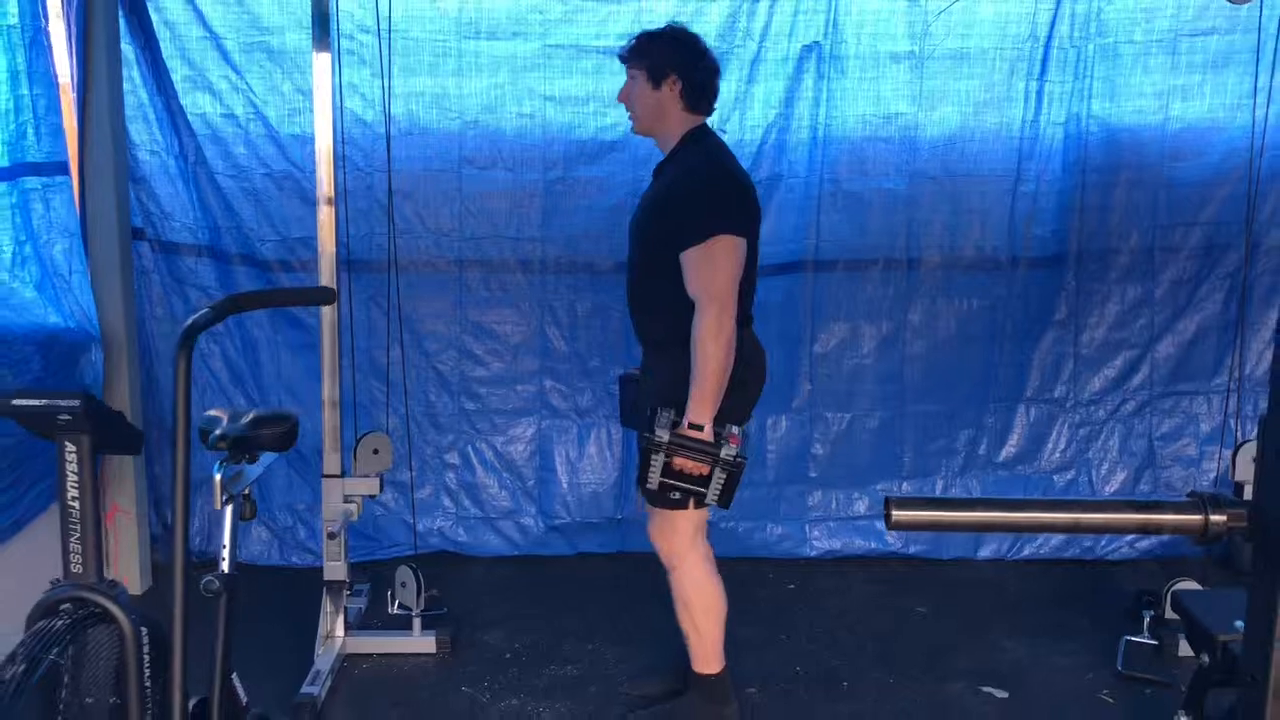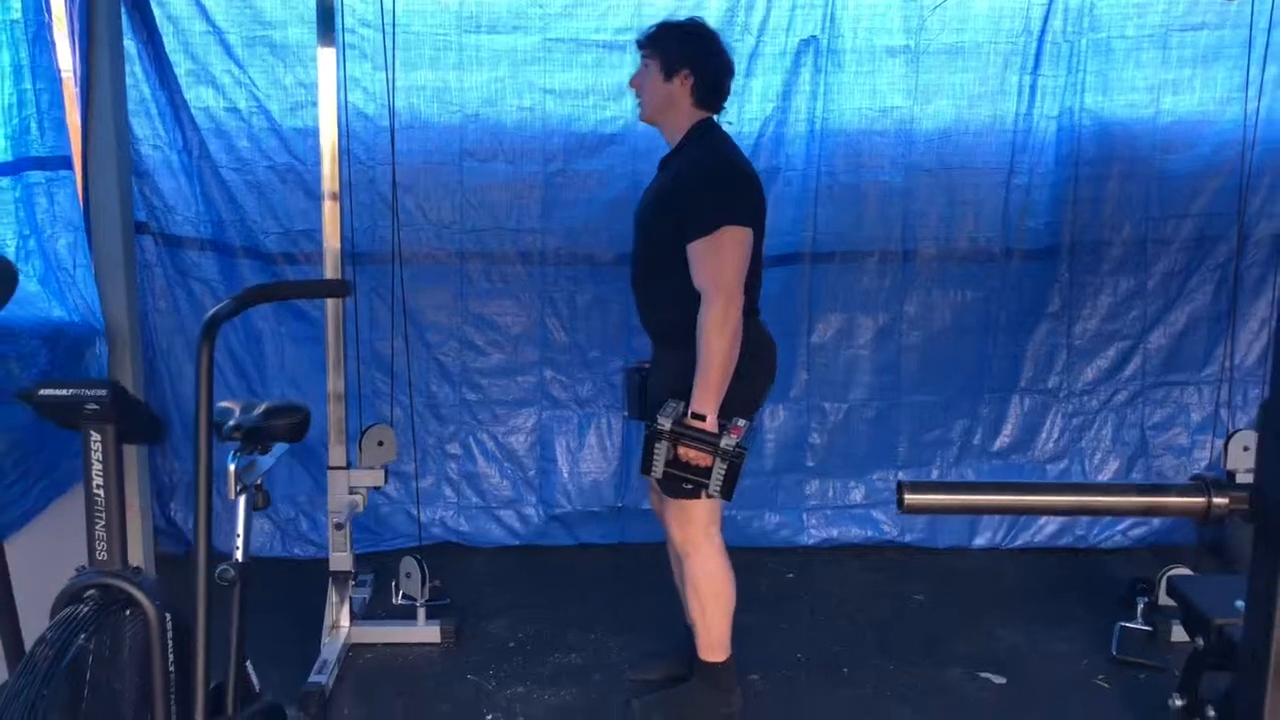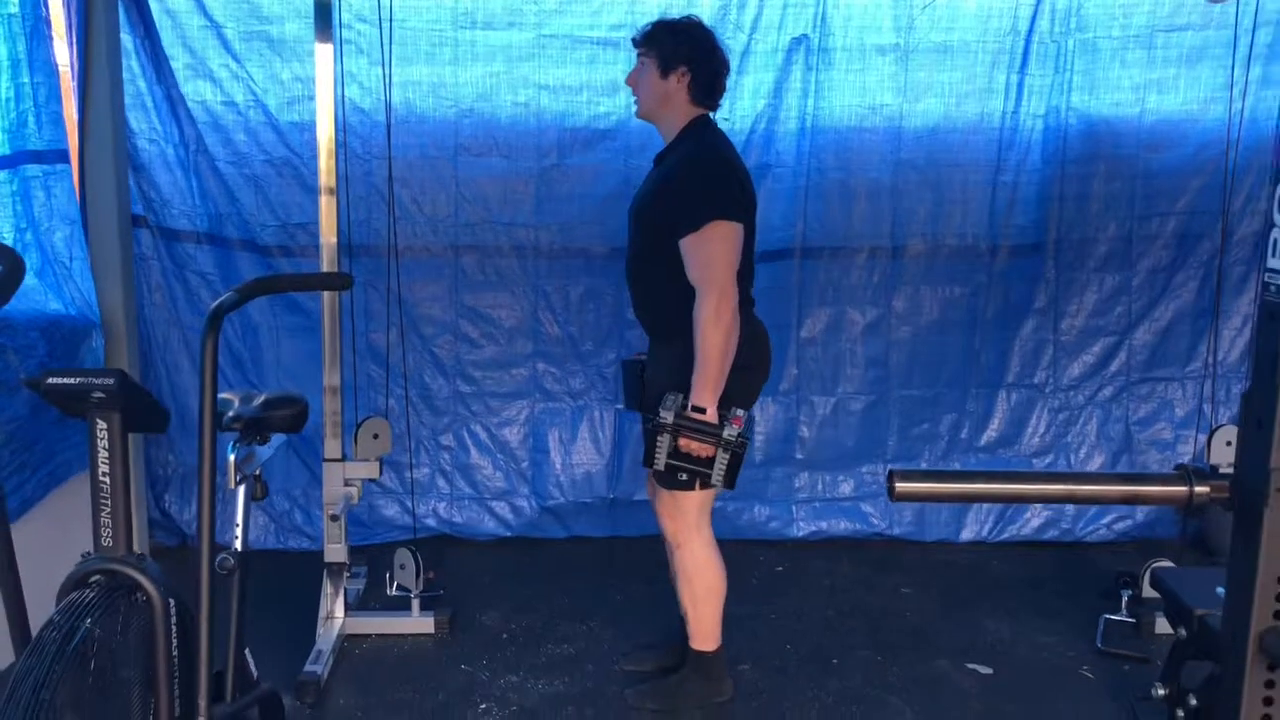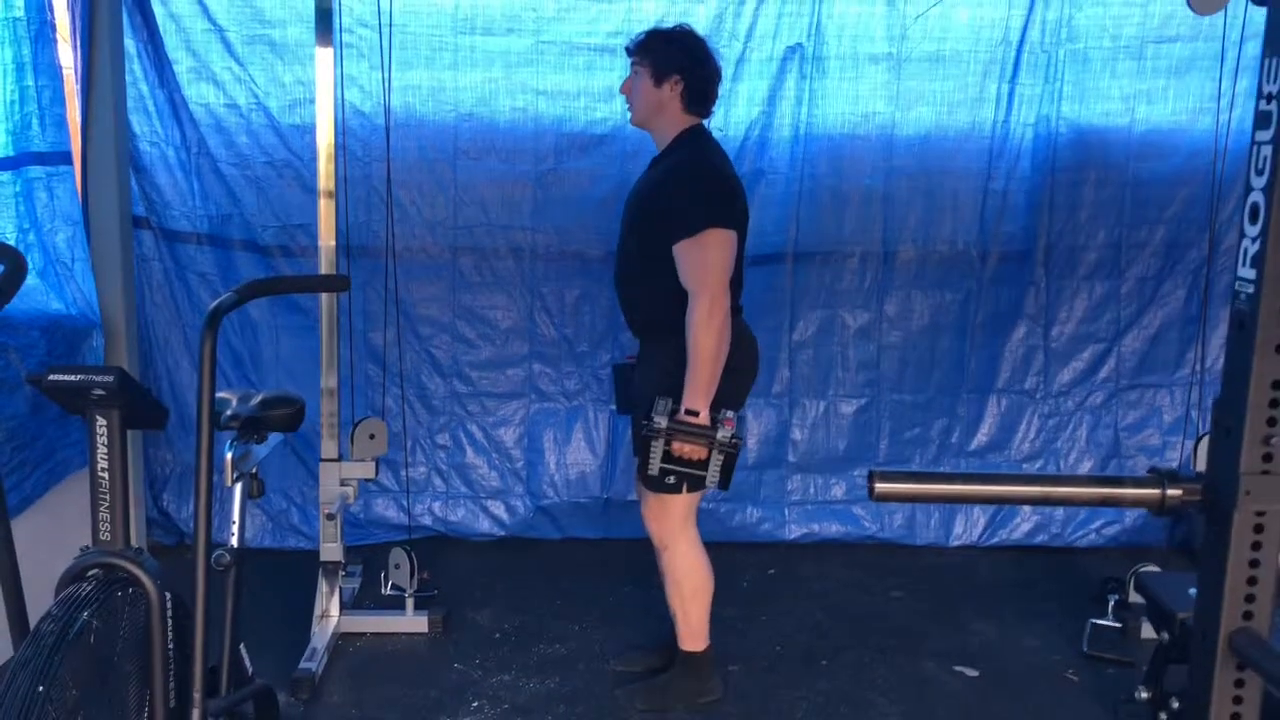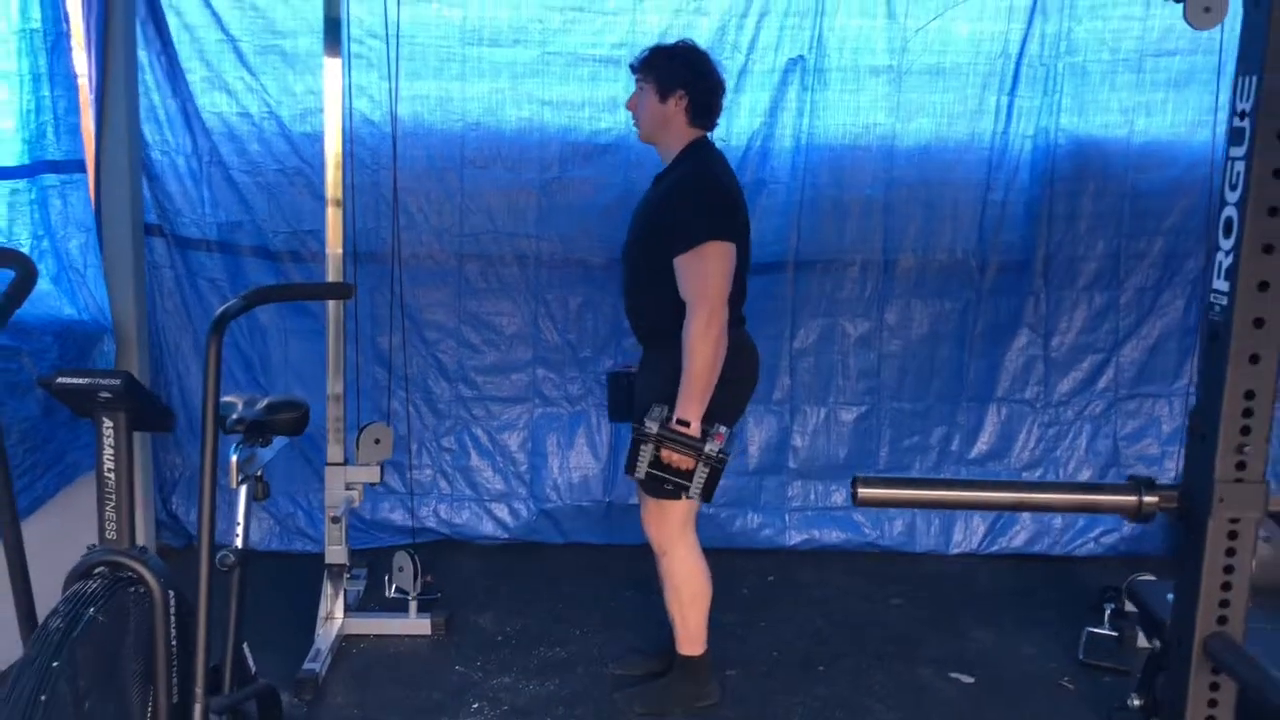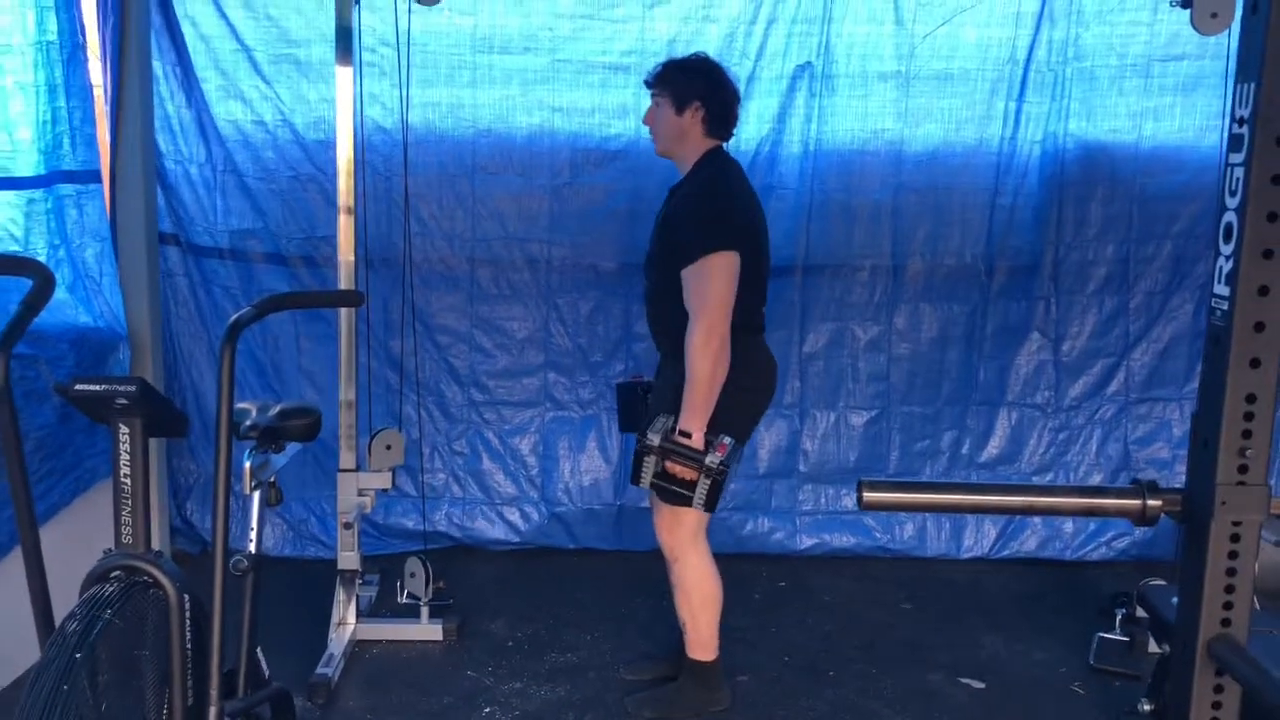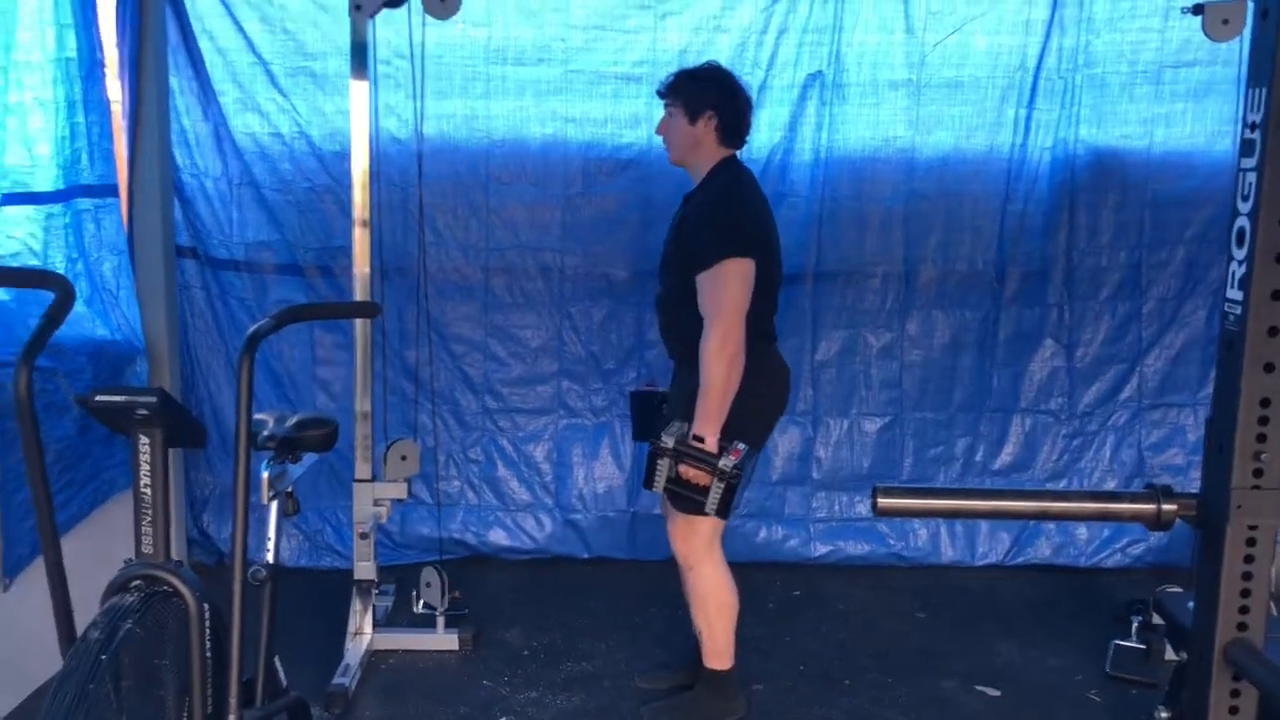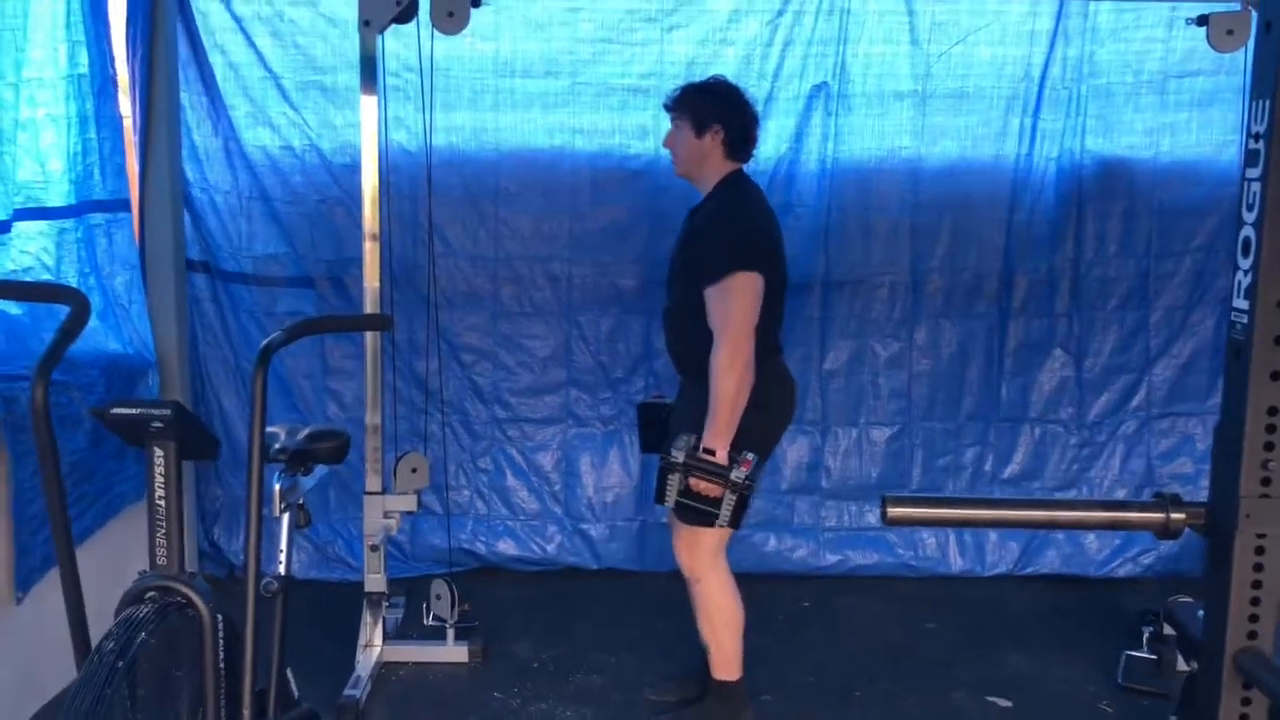
dt=0.3s
person 1, frame 1
left shoulder: (707, 178)
right shoulder: (682, 168)
left elbow: (717, 310)
left wrist: (699, 418)
left hip: (702, 376)
right hip: (675, 369)
left knee: (675, 536)
right knee: (672, 522)
person 1, frame 2
left shoulder: (712, 170)
right shoulder: (686, 161)
left elbow: (722, 302)
left wrist: (704, 409)
left hip: (711, 368)
right hip: (680, 360)
left knee: (692, 525)
right knee: (670, 508)
right ankle: (699, 649)
person 1, frame 3
left shoulder: (703, 165)
right shoulder: (682, 156)
left elbow: (717, 295)
left wrist: (705, 400)
left hip: (707, 361)
right hip: (679, 354)
left knee: (682, 517)
right knee: (670, 504)
left ankle: (706, 669)
right ankle: (692, 640)
person 1, frame 4
left shoulder: (696, 173)
right shoulder: (675, 163)
left elbow: (710, 300)
left wrist: (696, 406)
left hip: (694, 365)
right hip: (669, 357)
left knee: (667, 517)
right knee: (661, 508)
right ankle: (683, 641)
person 1, frame 5
left shoulder: (697, 186)
right shoulder: (684, 175)
left elbow: (707, 314)
left wrist: (689, 415)
left hip: (697, 373)
right hip: (672, 363)
left knee: (666, 522)
right knee: (660, 510)
right ankle: (681, 644)
person 1, frame 6
left shoulder: (708, 197)
right shoulder: (709, 185)
left elbow: (711, 325)
left wrist: (692, 425)
right wrist: (671, 393)
left hip: (717, 381)
right hip: (701, 374)
left knee: (678, 528)
right knee: (672, 517)
right ankle: (691, 650)
person 1, frame 7
left shoulder: (723, 204)
right shoulder: (719, 194)
left elbow: (725, 330)
left wrist: (705, 430)
right wrist: (686, 403)
left hip: (730, 391)
right hip: (711, 383)
left knee: (693, 538)
right knee: (684, 524)
right ankle: (707, 659)
person 1, frame 8
left shoulder: (731, 217)
right shoulder: (723, 208)
left elbow: (735, 344)
left wrist: (715, 443)
right wrist: (695, 415)
left hip: (735, 403)
right hip: (714, 394)
left knee: (698, 549)
right knee: (692, 537)
